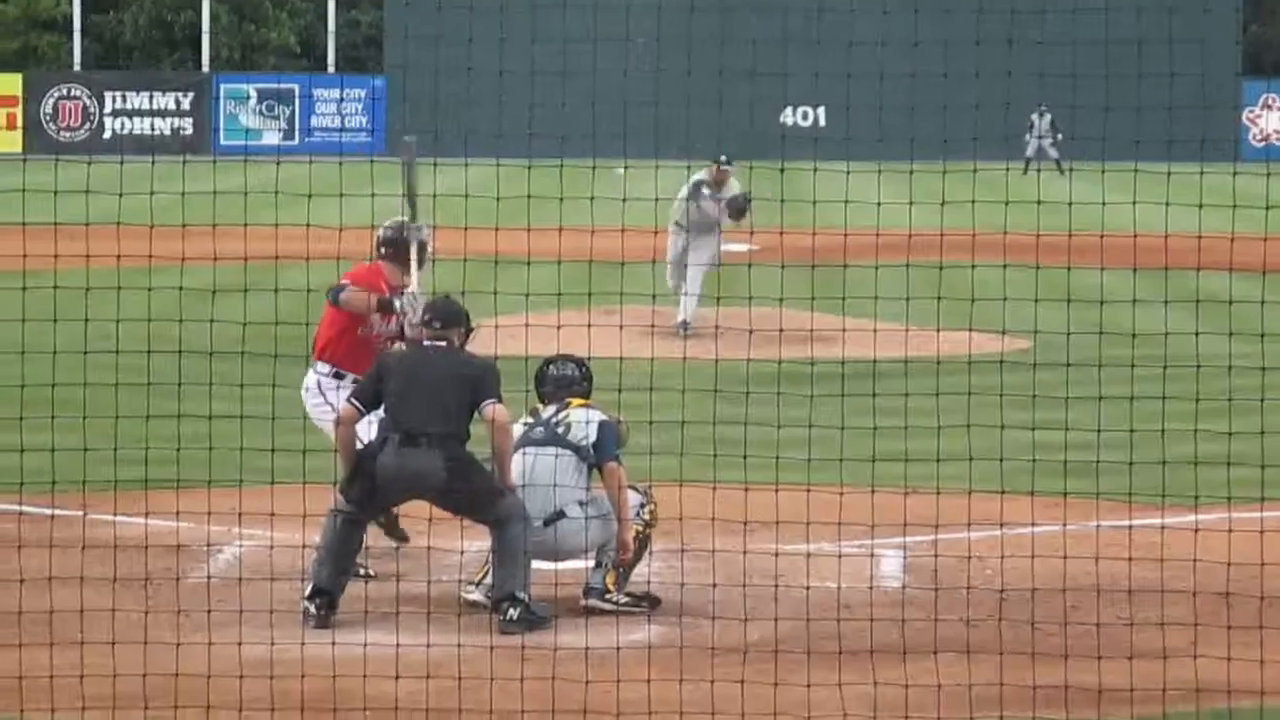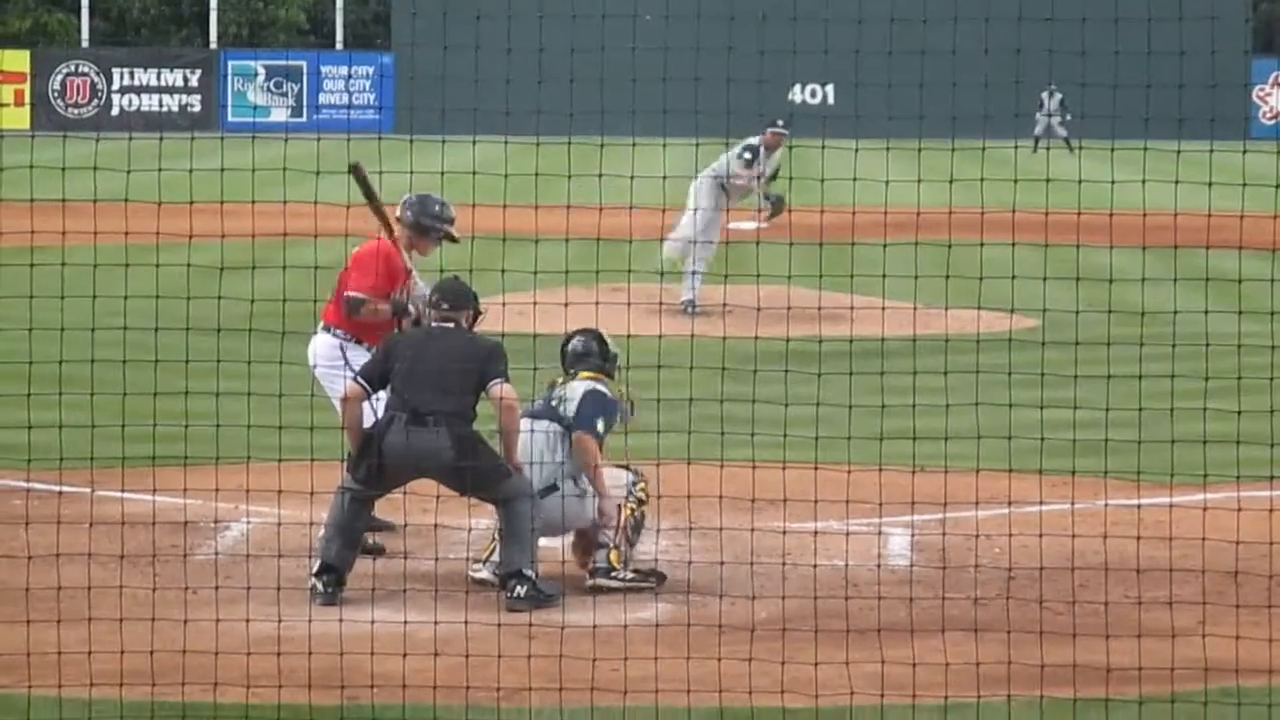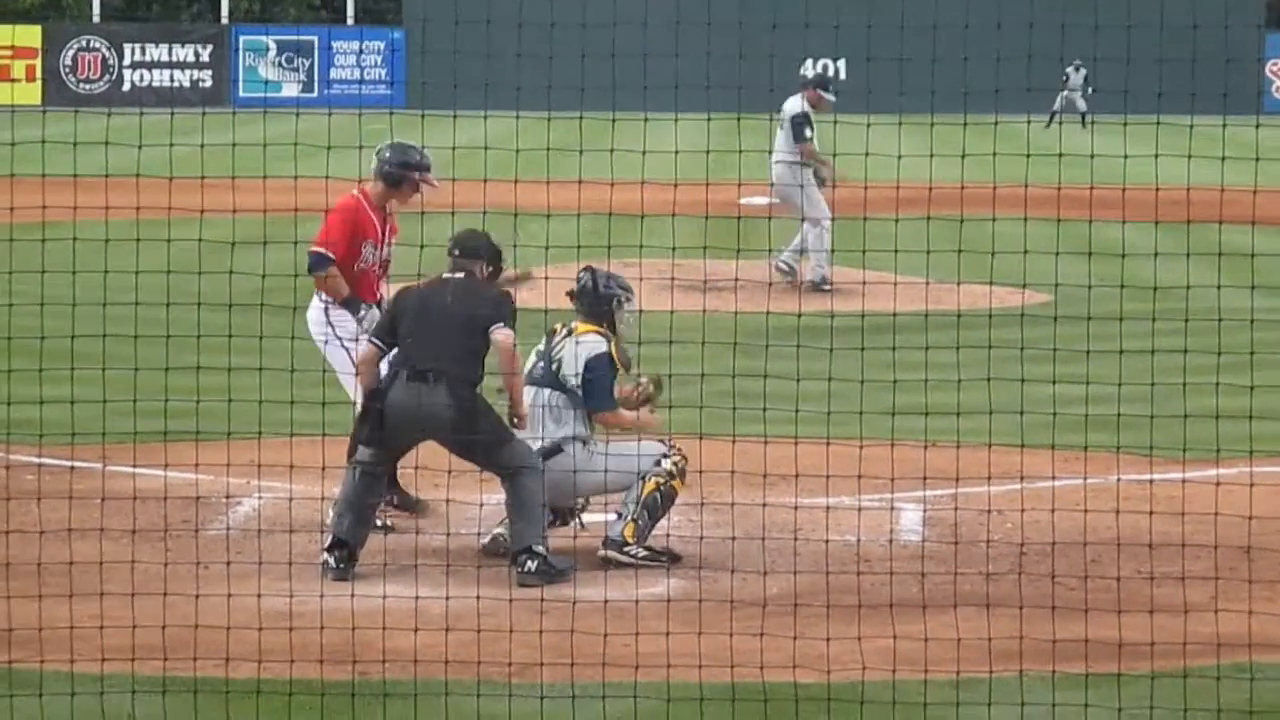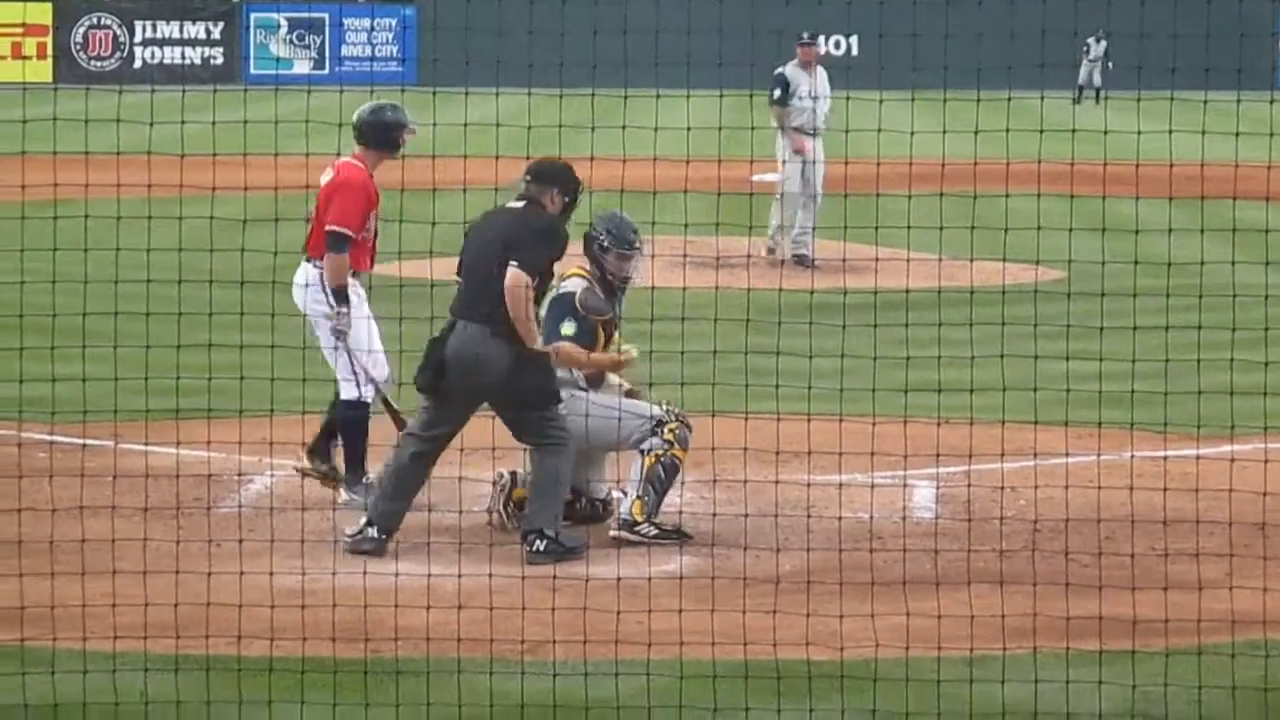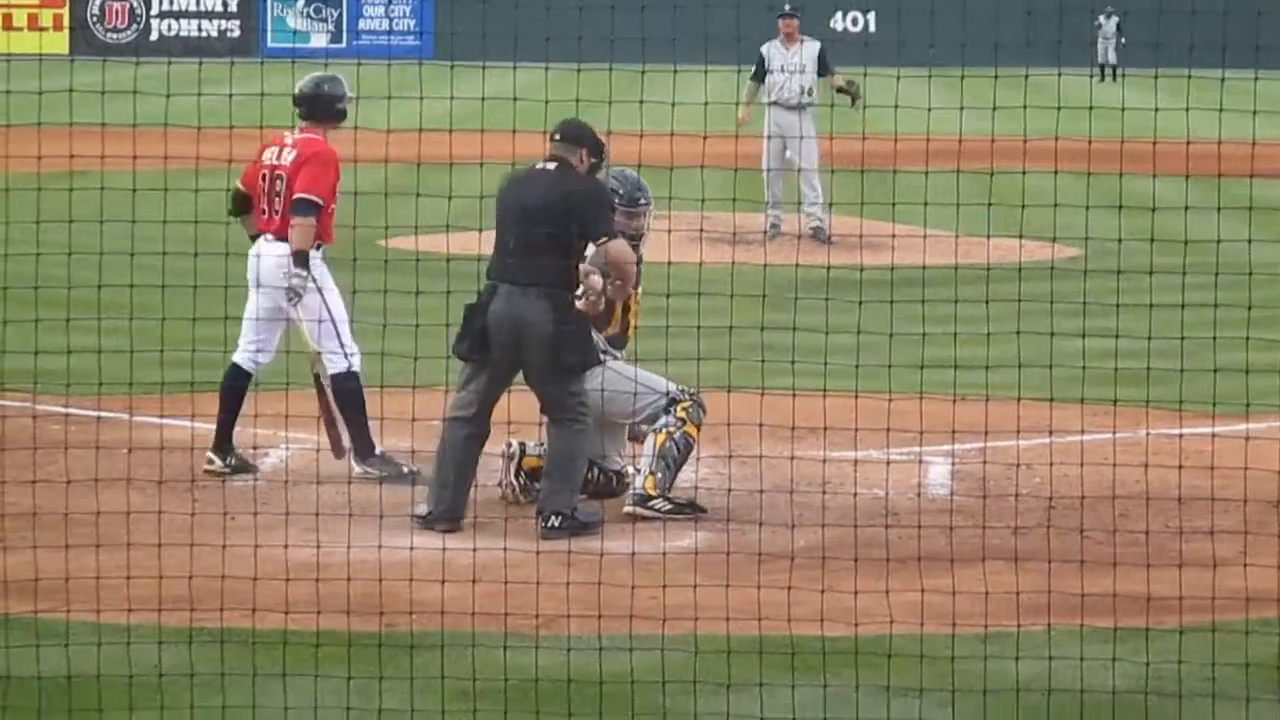
dt=0.5s
person 1, frame 1
left shoulder: (402, 294)
right shoulder: (365, 275)
right elbow: (337, 297)
right wrist: (391, 305)
left hip: (360, 387)
right hip: (329, 387)
left ankle: (382, 510)
person 1, frame 2
left shoulder: (399, 260)
right shoulder: (378, 254)
left elbow: (400, 316)
right elbow: (355, 306)
left wrist: (417, 303)
right wrist: (404, 307)
left hip: (356, 352)
right hip: (338, 351)
person 1, frame 3
left shoulder: (386, 215)
right shoulder: (349, 210)
right elbow: (319, 265)
left wrist: (379, 311)
right wrist: (358, 308)
left hip: (366, 315)
right hip: (337, 317)
left ankle: (388, 487)
person 1, frame 4
left shoulder: (346, 168)
right shoulder: (356, 179)
right elbow: (337, 244)
right wrist: (340, 304)
left hip: (322, 279)
right hip: (325, 283)
left knee: (367, 377)
right knee: (359, 383)
left ankle: (319, 453)
right ankle: (354, 483)
person 1, frame 5
left shoulder: (274, 146)
right shoulder: (319, 152)
left elbow: (240, 202)
right elbow: (304, 213)
right wrist: (300, 264)
left hip: (263, 255)
right hip: (296, 259)
left knee: (251, 353)
right knee: (341, 356)
left ankle: (221, 450)
right ankle: (366, 456)
person 2, frame 1
left shoulder: (389, 361)
right shoulder: (478, 367)
left elbow: (344, 418)
right elbow: (498, 420)
left wrist: (352, 476)
right wrist: (505, 477)
left hip: (388, 461)
right hip: (445, 464)
left knee: (346, 512)
right knee: (511, 514)
left ankle: (319, 602)
right ankle: (512, 605)
person 2, frame 2
left shoulder: (398, 342)
right shoulder: (486, 348)
left elbow: (350, 396)
right elbow: (507, 401)
left wrist: (360, 454)
right wrist: (511, 456)
left hip: (394, 440)
right hip: (452, 443)
left knee: (354, 490)
right knee: (518, 493)
left ankle: (326, 579)
right ankle: (520, 583)
person 2, frame 3
left shoulder: (408, 295)
right shoulder: (494, 297)
left elbow: (367, 359)
right elbow: (507, 348)
left wrist: (372, 414)
right wrist: (518, 406)
left hip: (398, 397)
right hip: (454, 402)
left knee: (366, 466)
right knee: (523, 465)
left ankle: (339, 553)
right ankle: (531, 558)
person 2, frame 4
left shoulder: (483, 222)
right shoulder: (545, 228)
right elbow: (517, 286)
right wrist: (533, 346)
left hip: (456, 341)
right hip: (504, 350)
left knee: (423, 437)
right knee: (551, 440)
left ankle: (376, 527)
right ankle: (541, 537)
person 2, frame 5
left shoulder: (513, 184)
right shoulder: (585, 189)
right elbow: (619, 257)
right wrist: (623, 286)
left hip: (496, 307)
right hip: (548, 314)
left knee: (467, 410)
right knee: (568, 415)
left ankle: (442, 507)
right ankle: (557, 513)
person 3, frame 1
left shoulder: (526, 422)
right shoulder: (597, 419)
right elbow: (611, 470)
right wrist: (625, 529)
right hip: (561, 532)
right knee: (639, 501)
left ankle: (489, 582)
right ankle: (604, 589)
person 3, frame 2
left shoulder: (557, 390)
right shoulder: (597, 391)
right elbow: (583, 440)
right wrist: (603, 498)
right hip: (551, 502)
right knee: (632, 482)
left ankle: (494, 560)
right ankle: (610, 568)
person 3, frame 3
left shoulder: (554, 338)
right shoulder: (598, 347)
right elbow: (605, 415)
right wrist: (642, 420)
right hip: (561, 461)
left knee: (568, 502)
right knee: (669, 459)
left ankle: (513, 528)
right ankle: (624, 540)
person 3, frame 4
left shoulder: (608, 293)
right shoulder: (575, 291)
right elbow: (556, 350)
left wrist: (623, 391)
left hip: (570, 407)
right hip: (563, 402)
left knee: (594, 505)
right knee: (671, 426)
left ankle: (517, 490)
right ankle: (634, 519)
person 3, frame 5
left shoulder: (630, 256)
right shoulder: (594, 254)
right wrist: (586, 307)
left hip: (593, 369)
right hip: (587, 369)
left knee: (610, 478)
right knee: (684, 405)
left ankle: (527, 461)
right ankle: (649, 493)
person 4, frame 1
left shoulder: (733, 187)
right shoulder: (699, 182)
right elbow: (705, 204)
left hip: (706, 234)
right hip: (682, 230)
left knee: (696, 276)
right knee: (674, 279)
left ankle: (685, 319)
person 4, frame 2
left shoulder: (776, 157)
right shoulder: (752, 147)
left elbow: (761, 182)
right elbow: (738, 168)
left wrist: (769, 197)
right wrist: (750, 176)
left hip: (722, 196)
right hip: (709, 186)
left knee: (705, 249)
right knee: (693, 229)
left ankle: (688, 298)
person 4, frame 3
left shoulder: (795, 103)
right shoulder: (800, 111)
right elbow: (805, 148)
left wrist: (816, 166)
right wrist: (826, 163)
left hip: (785, 172)
right hip: (791, 172)
left knee: (814, 220)
right knee: (821, 219)
left ankle: (788, 261)
right ankle: (816, 276)
person 4, frame 4
left shoulder: (822, 73)
right shoulder: (784, 74)
right elbow: (777, 108)
left wrist: (818, 138)
right wrist: (793, 138)
left hip: (815, 141)
right hip: (791, 139)
left knee: (812, 196)
right knee: (786, 193)
left ankle: (801, 249)
right ankle: (773, 242)
person 4, frame 5
left shoulder: (814, 47)
right shoulder: (767, 50)
left elbow: (828, 74)
right elbow: (755, 81)
left wrist: (842, 84)
right wrist: (745, 106)
left hip: (802, 114)
right hip: (775, 113)
left knee: (808, 167)
right knee: (771, 168)
left ankle: (816, 222)
right ankle: (774, 218)
